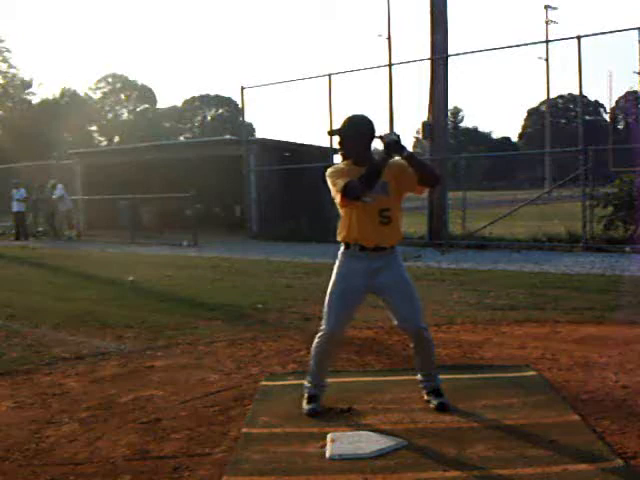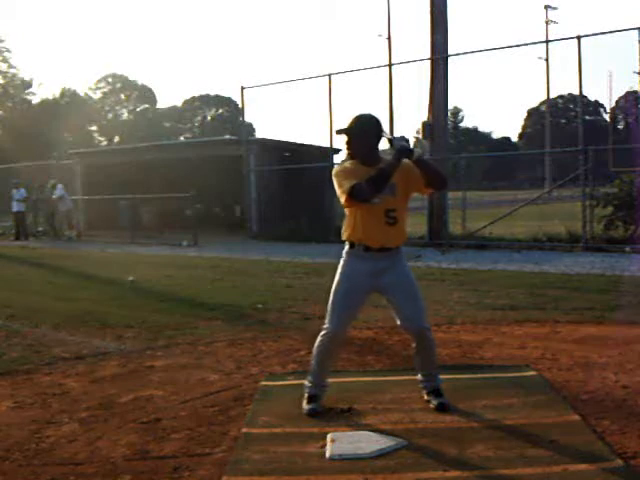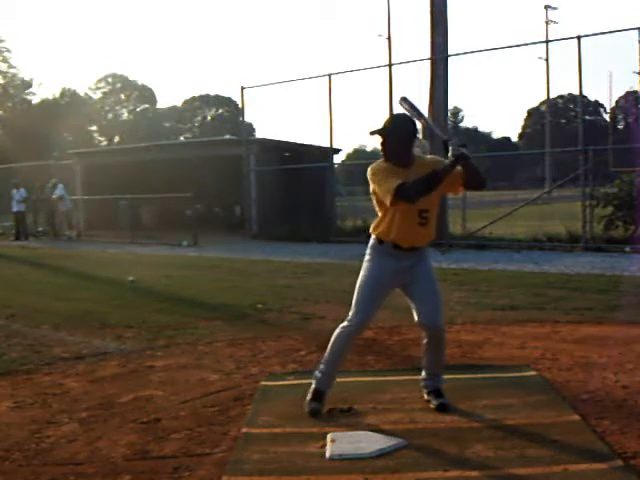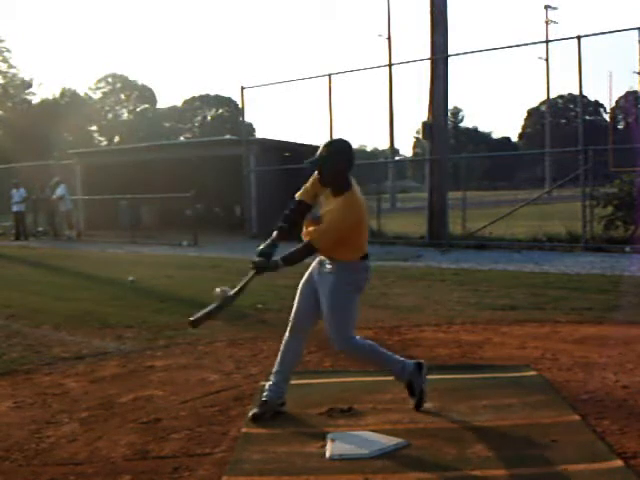
dt=0.7s
person 1, frame 1
left shoulder: (395, 169)
right shoulder: (337, 173)
left elbow: (432, 179)
right elbow: (355, 191)
left wrist: (401, 152)
right wrist: (385, 155)
left hip: (389, 260)
right hip: (352, 260)
left knee: (417, 327)
right knee: (330, 330)
left ankle: (431, 386)
right ankle: (313, 390)
person 1, frame 2
left shoulder: (403, 170)
right shoulder: (342, 172)
left elbow: (440, 183)
right elbow: (364, 194)
left wrist: (411, 156)
right wrist: (395, 160)
left hip: (393, 260)
right hip: (357, 260)
left knee: (419, 327)
right knee: (333, 330)
left ankle: (431, 386)
right ankle: (314, 390)
person 1, frame 3
left shoulder: (432, 165)
right shoulder: (378, 171)
left elbow: (478, 183)
right elbow: (409, 194)
left wrist: (465, 163)
right wrist: (450, 166)
left hip: (417, 258)
right hip: (383, 255)
left knee: (434, 325)
right knee: (356, 322)
left ankle: (432, 385)
right ankle: (320, 384)
person 1, frame 4
left shoulder: (348, 210)
right shoulder: (322, 181)
left elbow: (311, 244)
right elbow: (297, 209)
left wrist: (276, 263)
right wrist: (273, 240)
left hip: (347, 271)
right hip: (325, 263)
left knee: (343, 342)
right knee: (297, 327)
left ankle: (408, 371)
right ankle: (274, 396)
